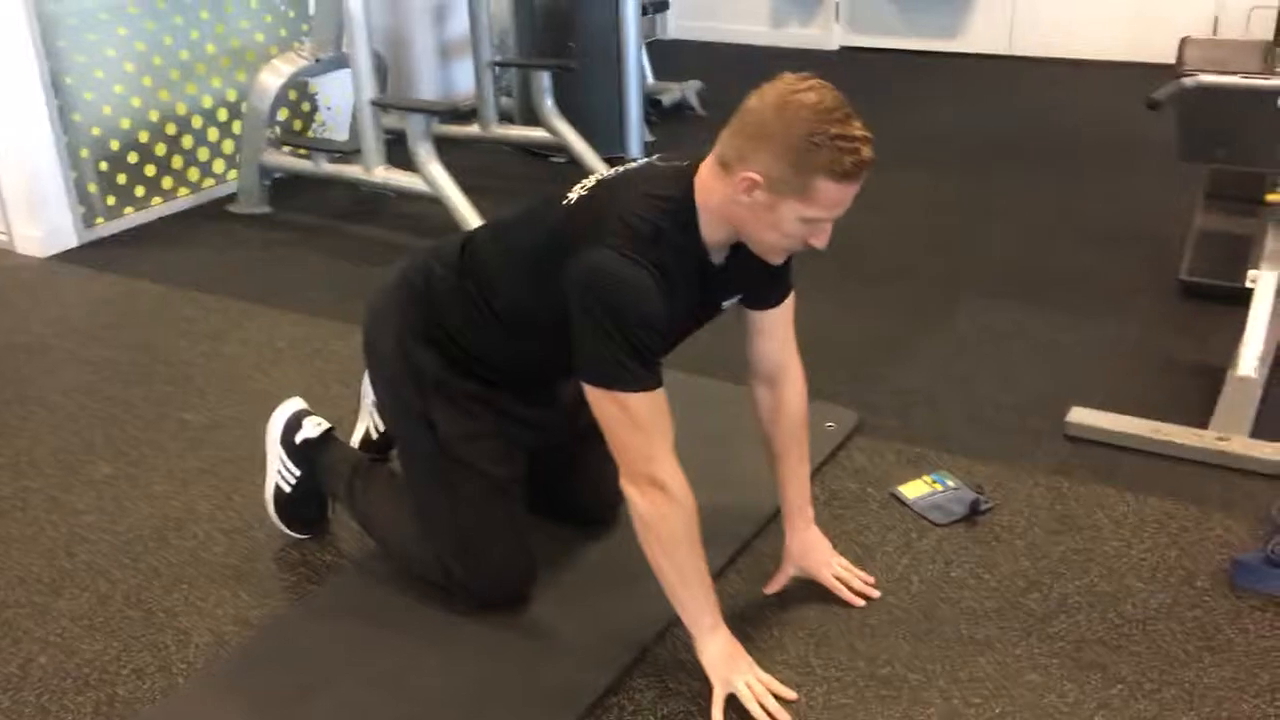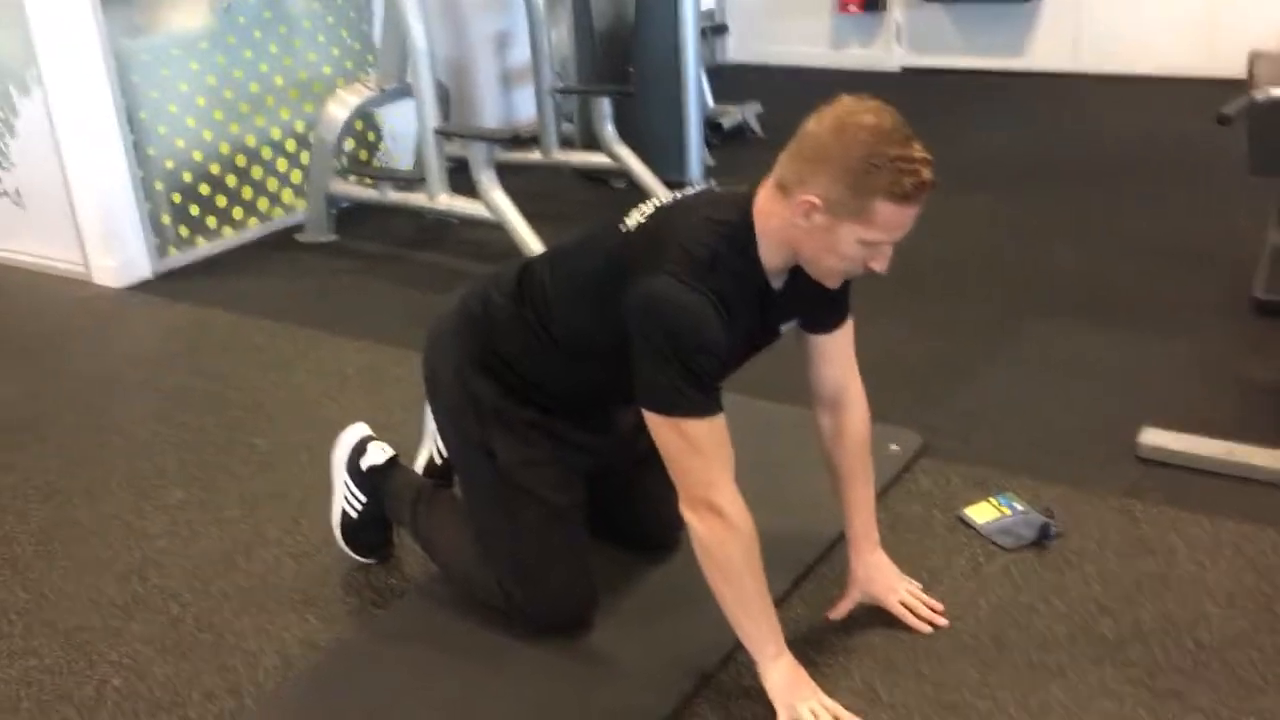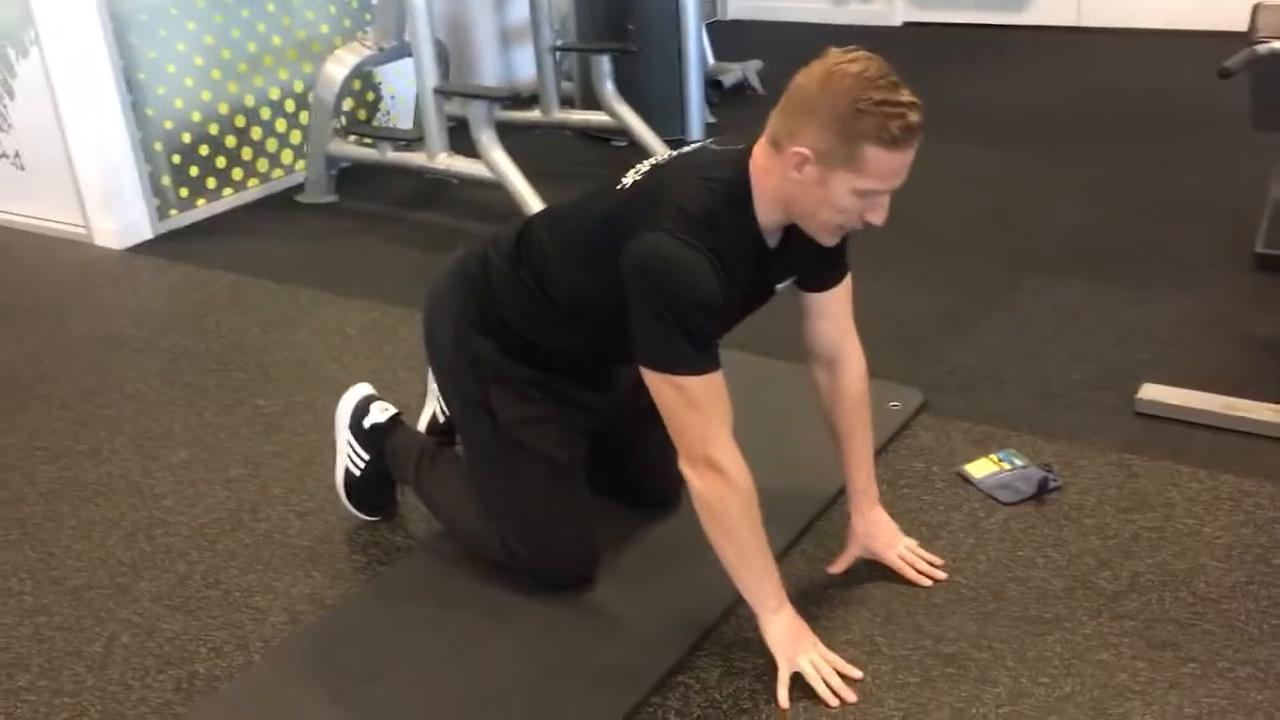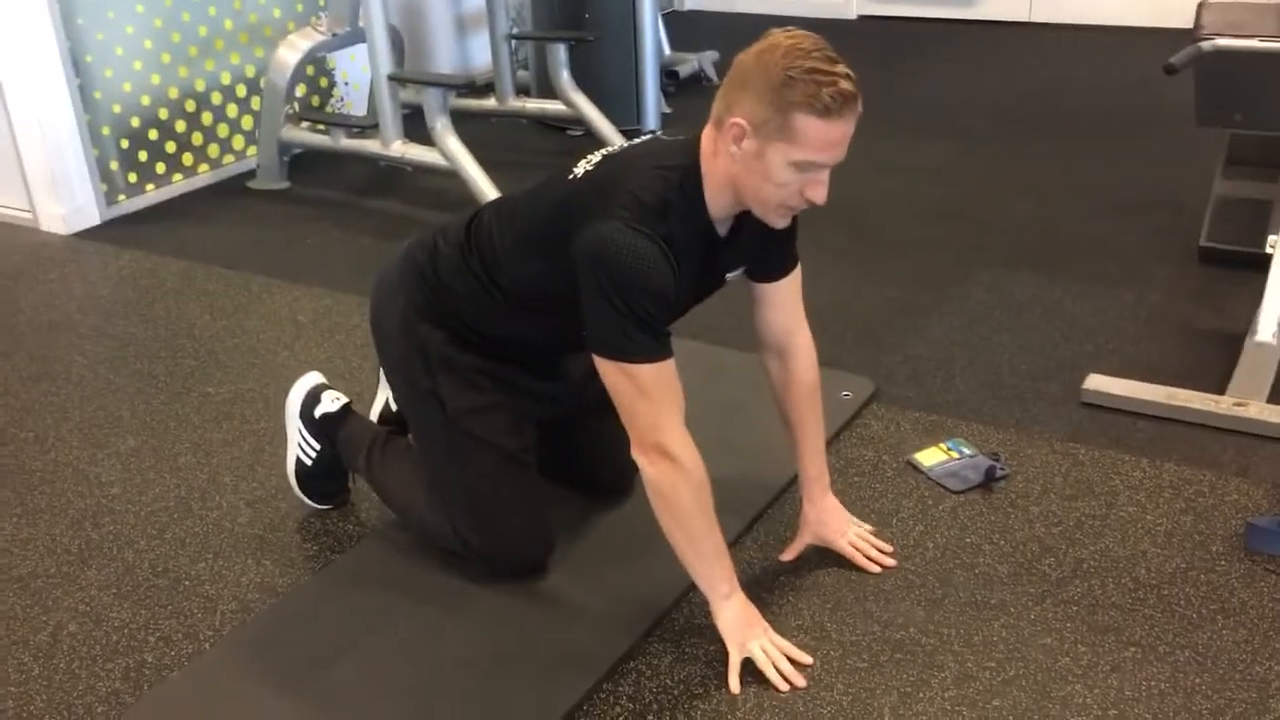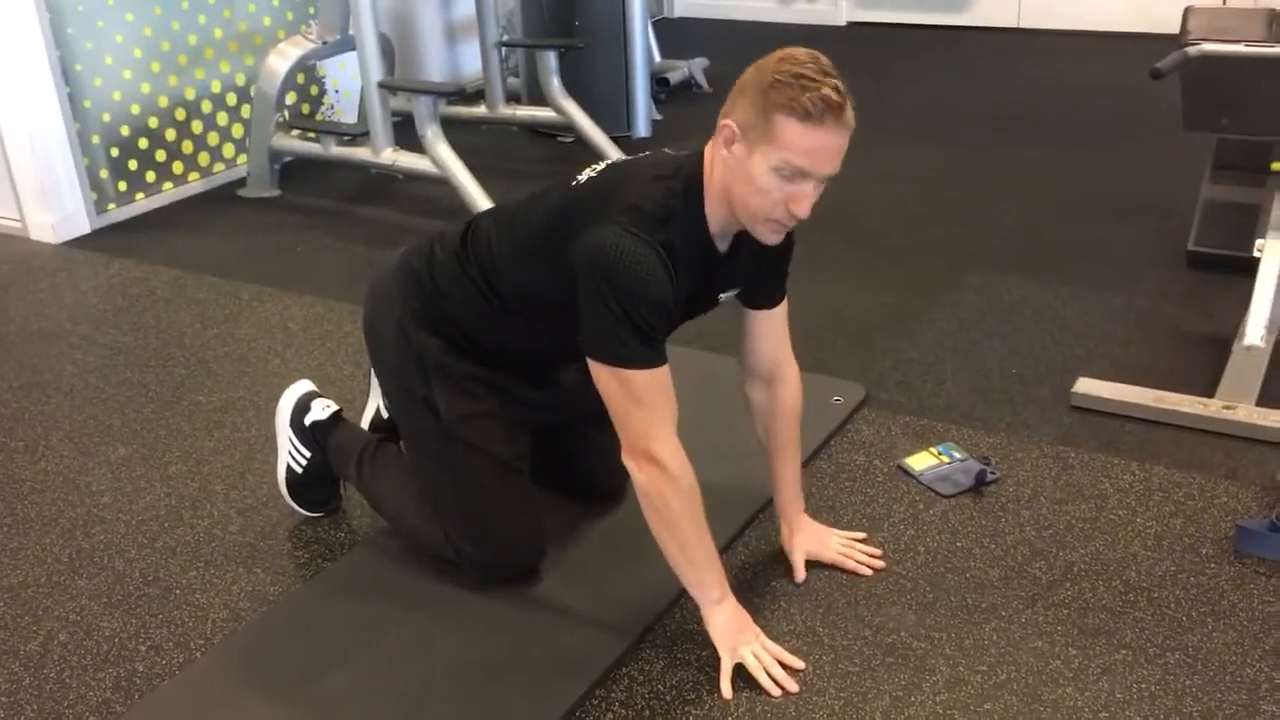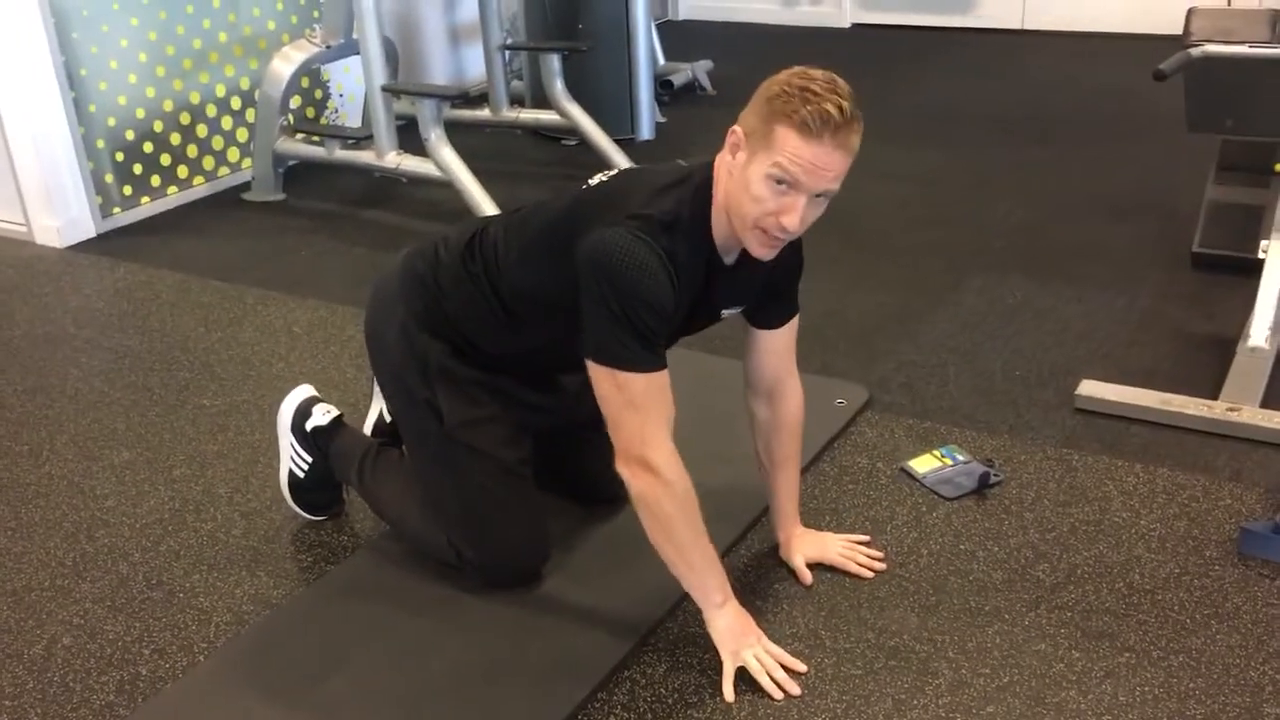
dt=0.4s
person 1, frame 1
left shoulder: (751, 218)
right shoulder: (621, 265)
left elbow: (777, 376)
right elbow: (651, 478)
left wrist: (802, 530)
right wrist: (713, 640)
left hip: (528, 349)
right hip: (431, 347)
left knee: (592, 508)
right knee: (492, 579)
right ankle: (316, 453)
person 1, frame 2
left shoulder: (809, 242)
right shoulder: (680, 290)
left elbow: (840, 400)
right elbow: (710, 504)
left wrist: (867, 555)
right wrist: (776, 664)
left hip: (587, 378)
right hip: (491, 371)
left knee: (654, 532)
right knee: (555, 603)
right ankle: (382, 480)
person 1, frame 3
left shoulder: (810, 201)
right shoulder: (676, 249)
left elbow: (837, 357)
right elbow: (709, 459)
left wrist: (866, 511)
right wrist: (776, 617)
left hip: (586, 334)
right hip: (490, 332)
left knee: (655, 488)
right knee: (558, 559)
left ankle: (467, 413)
right ankle: (384, 438)
person 1, frame 4
left shoulder: (761, 195)
right shoulder: (627, 238)
left elbow: (787, 346)
right elbow: (662, 447)
left wrist: (818, 500)
right wrist: (728, 603)
left hip: (536, 329)
right hip: (438, 322)
left knee: (609, 476)
right knee: (512, 546)
right ankle: (335, 428)
person 1, frame 5
left shoulder: (763, 220)
right shoulder: (628, 246)
left elbow: (771, 374)
right elbow: (652, 453)
left wrist: (793, 520)
right wrist: (719, 608)
left hip: (529, 335)
right hip: (431, 326)
left knee: (600, 482)
right knee: (503, 551)
left ankle: (426, 412)
right ankle: (328, 436)
person 1, frame 6
left shoulder: (773, 242)
right shoulder: (632, 252)
left elbow: (775, 389)
right elbow: (647, 458)
left wrist: (790, 528)
right wrist: (723, 611)
left hip: (531, 340)
right hip: (432, 330)
left knee: (596, 486)
right knee: (506, 554)
right ankle: (330, 443)
